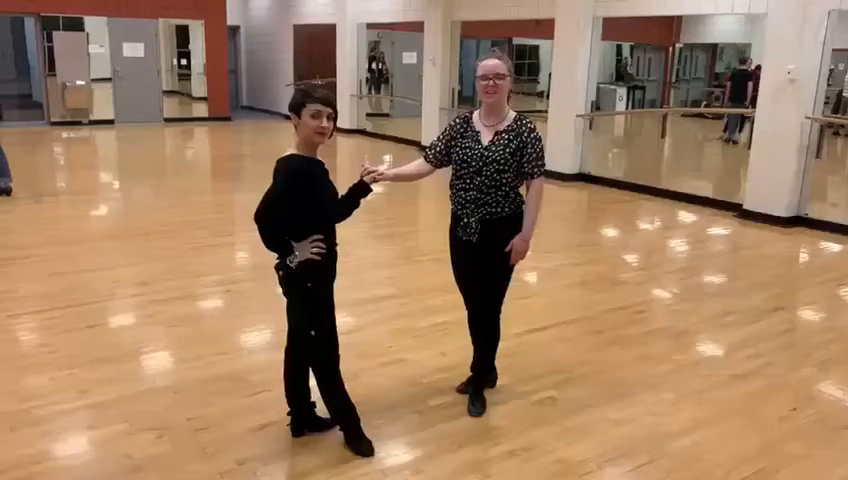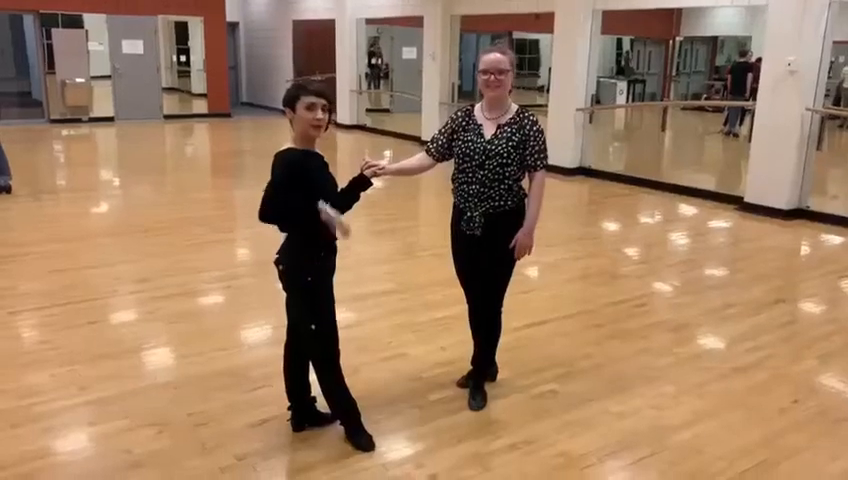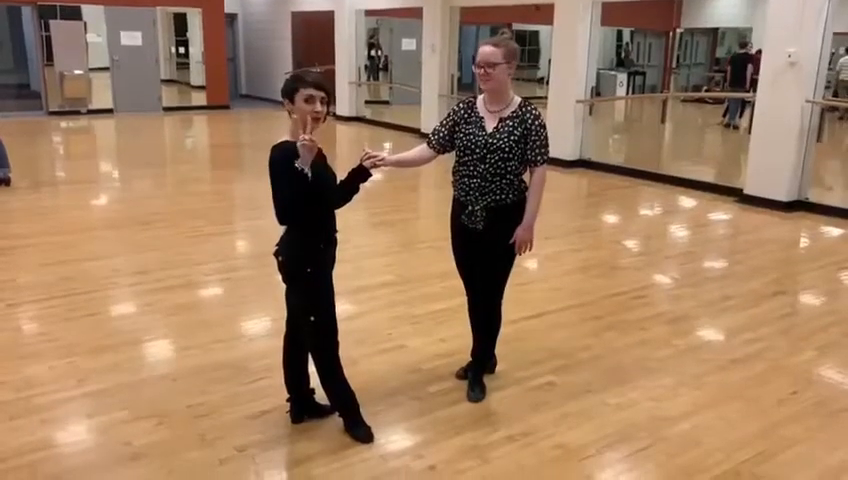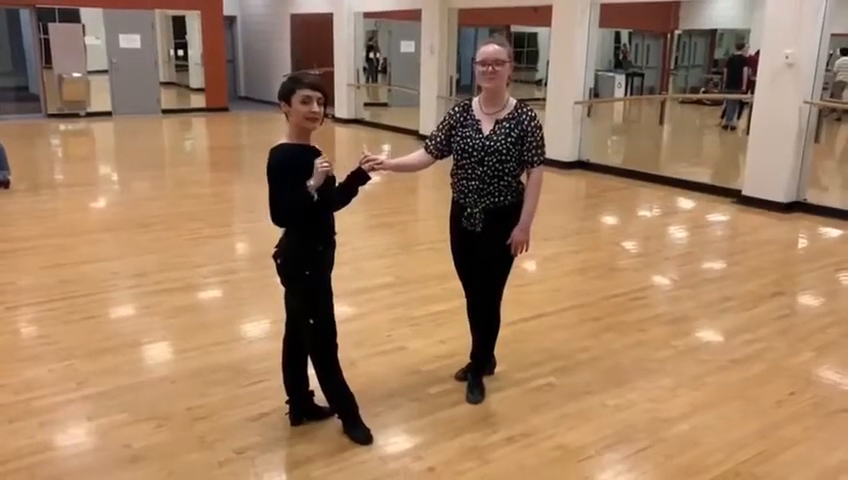
dt=0.7s
person 1, frame 1
left shoulder: (314, 167)
right shoulder: (292, 169)
left elbow: (331, 214)
right elbow: (265, 217)
left wrist: (361, 187)
right wrist: (290, 252)
left hip: (316, 270)
right hip: (304, 273)
left knee: (302, 345)
right knee: (323, 350)
left ankle: (302, 416)
right ankle: (350, 425)
person 1, frame 2
left shoulder: (314, 160)
right shoulder: (289, 162)
left elbow: (331, 207)
right elbow: (268, 212)
left wrist: (361, 181)
right wrist: (317, 213)
left hip: (315, 261)
right hip: (303, 264)
left knee: (301, 338)
right knee: (323, 343)
left ankle: (302, 411)
right ankle: (350, 419)
person 1, frame 3
left shoulder: (314, 152)
right shoulder: (284, 155)
left elbow: (332, 199)
right elbow: (285, 213)
left wrist: (361, 171)
right wrist: (303, 165)
left hip: (317, 252)
right hip: (301, 256)
left knee: (300, 330)
right knee: (323, 336)
left ankle: (301, 403)
right ankle: (349, 411)
person 1, frame 4
left shoulder: (312, 153)
right shoulder: (282, 157)
left elbow: (331, 203)
right elbow: (280, 215)
left wrist: (360, 175)
right wrist: (313, 183)
left hip: (316, 254)
right hip: (300, 258)
left knee: (299, 332)
right knee: (321, 337)
left ankle: (300, 405)
right ankle: (348, 413)
person 2, frame 1
left shoulder: (523, 131)
right shoulder: (460, 125)
left elbow: (535, 183)
right elbow: (428, 163)
left wrist: (525, 233)
right wrist: (389, 174)
left hip: (500, 231)
right hip: (462, 229)
left knee: (488, 307)
right knee: (472, 305)
left ankle: (478, 381)
right ankle: (486, 370)
person 2, frame 2
left shoulder: (526, 124)
right shoulder: (461, 119)
left elbow: (537, 177)
right elbow: (430, 157)
left wrist: (528, 227)
right wrist: (390, 168)
left hip: (503, 225)
right hip: (464, 222)
left knee: (489, 301)
right knee: (473, 299)
left ankle: (479, 375)
right ankle: (487, 364)
person 2, frame 3
left shoulder: (528, 117)
right shoulder: (463, 110)
left elbow: (538, 172)
right elbow: (430, 149)
left wrist: (528, 222)
right wrist: (389, 159)
left hip: (503, 218)
right hip: (464, 215)
left knee: (489, 294)
right knee: (473, 292)
left ankle: (478, 367)
right ankle: (486, 356)
person 2, frame 4
left shoulder: (524, 118)
right shoulder: (459, 113)
left elbow: (535, 172)
right elbow: (428, 154)
left wrist: (524, 224)
right wrist: (388, 163)
left hip: (501, 220)
right hip: (463, 217)
left knee: (488, 295)
right knee: (472, 293)
left ankle: (477, 368)
right ankle: (485, 358)
